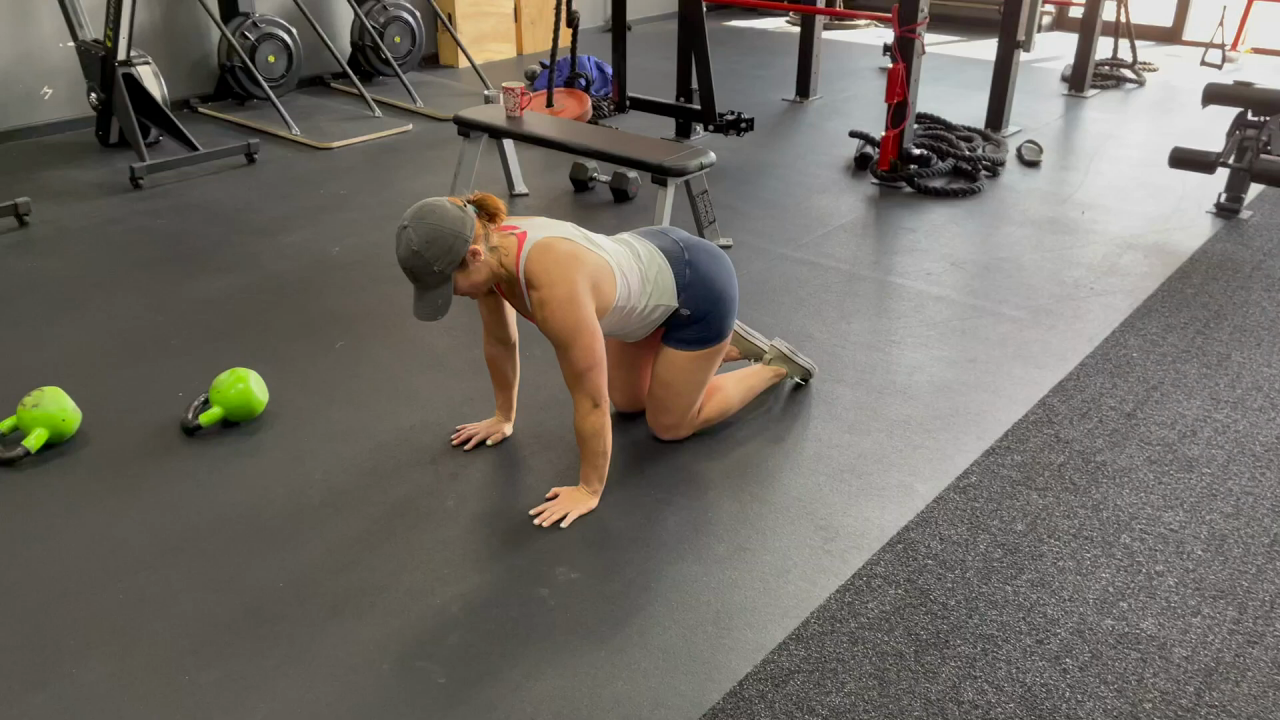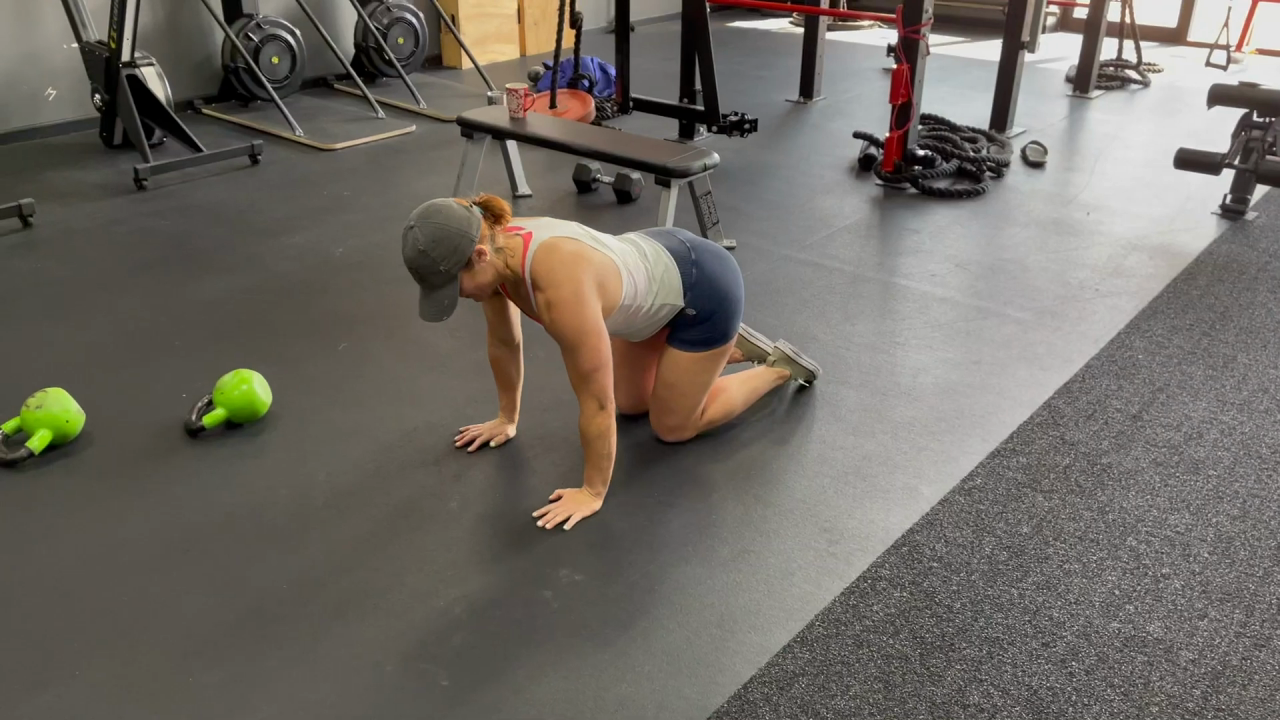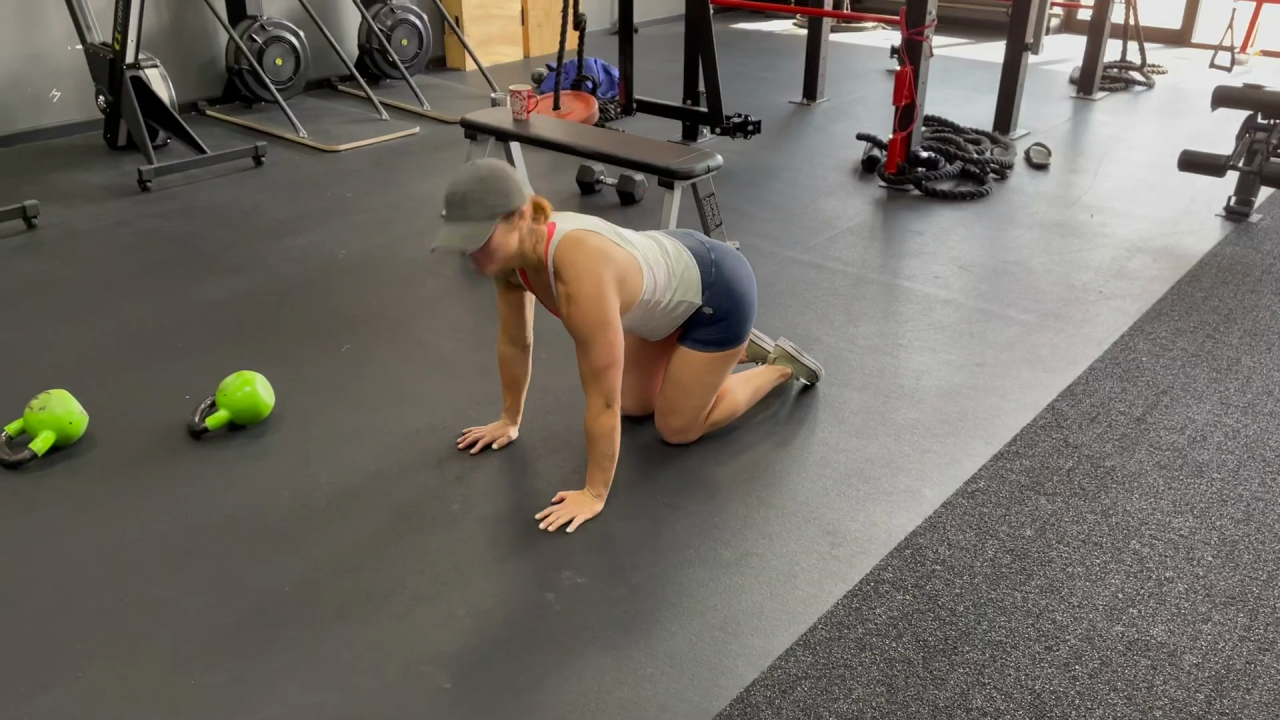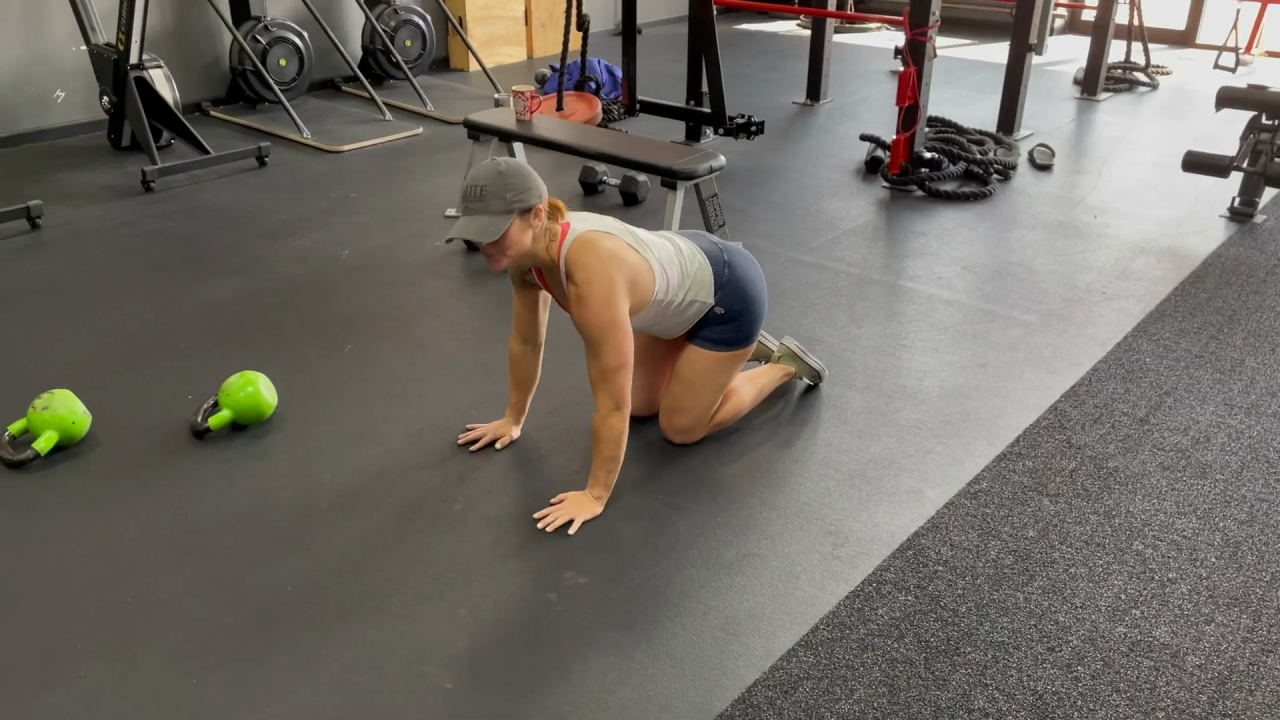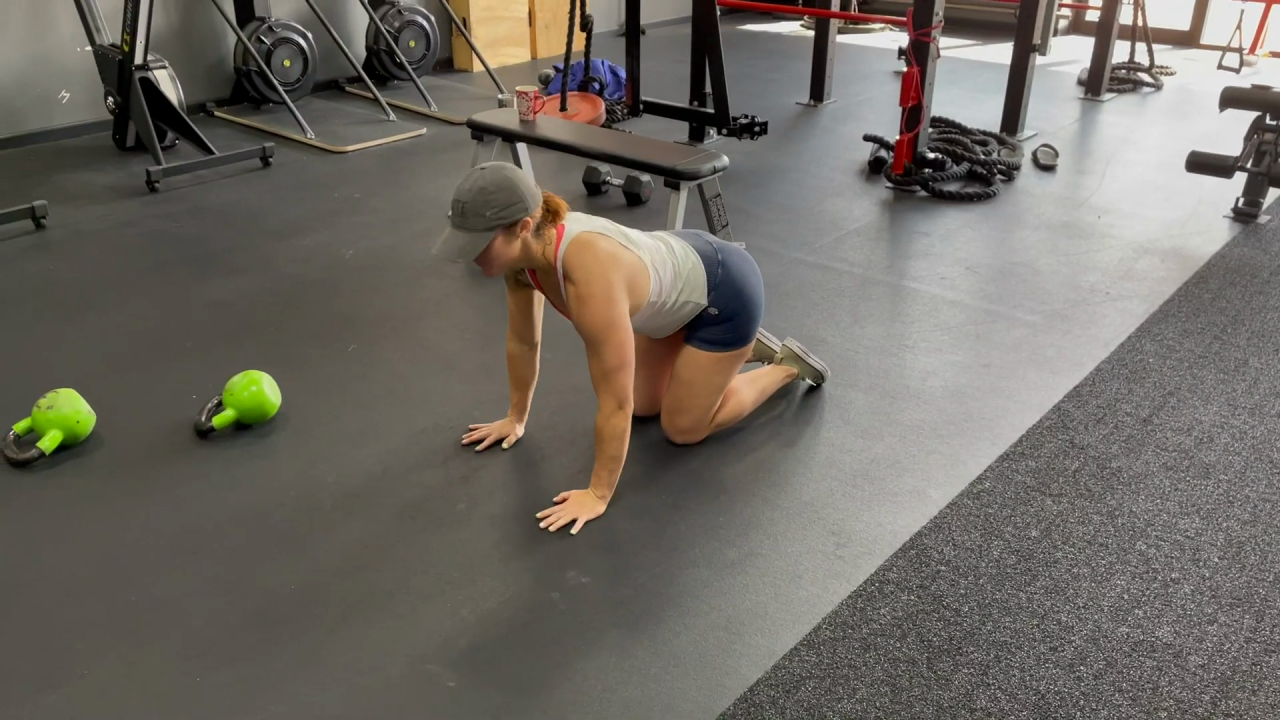
dt=0.3s
person 1, frame 1
left shoulder: (554, 287)
right shoulder: (490, 246)
left elbow: (591, 401)
right elbow: (499, 342)
left wrist: (589, 490)
right wrist: (504, 417)
left hip: (698, 287)
right hip: (652, 258)
left knee: (669, 425)
right knee: (627, 401)
left ankle: (775, 365)
right ankle: (727, 345)
person 1, frame 2
left shoulder: (561, 288)
right shoulder: (494, 250)
left elbow: (596, 402)
right elbow: (503, 342)
left wrist: (593, 492)
right wrist: (507, 418)
left hip: (703, 288)
right hip: (657, 263)
left knee: (672, 427)
right knee: (632, 403)
left ankle: (778, 368)
right ankle: (732, 347)
person 1, frame 3
left shoulder: (582, 276)
right shoulder: (509, 252)
left elbow: (603, 403)
right elbow: (514, 342)
left wrist: (593, 495)
right wrist: (507, 422)
left hip: (717, 293)
right hip: (673, 270)
left knee: (675, 428)
right knee: (636, 405)
left ankle: (781, 366)
right ankle: (740, 350)
person 1, frame 4
left shoulder: (594, 278)
right shoulder: (524, 250)
left elbow: (613, 404)
right elbow: (525, 341)
left wrist: (595, 496)
right wrist: (512, 420)
left hip: (728, 293)
right hip: (687, 269)
left knee: (680, 427)
right knee: (641, 405)
left ankle: (784, 365)
right ankle: (743, 350)
person 1, frame 5
left shoulder: (591, 280)
right shoulder: (523, 248)
left elbow: (614, 403)
right elbow: (523, 339)
left wrist: (598, 494)
right wrist: (516, 417)
left hip: (725, 291)
right hip: (679, 268)
left knee: (683, 427)
right knee: (644, 405)
left ankle: (788, 366)
right ankle: (744, 347)
